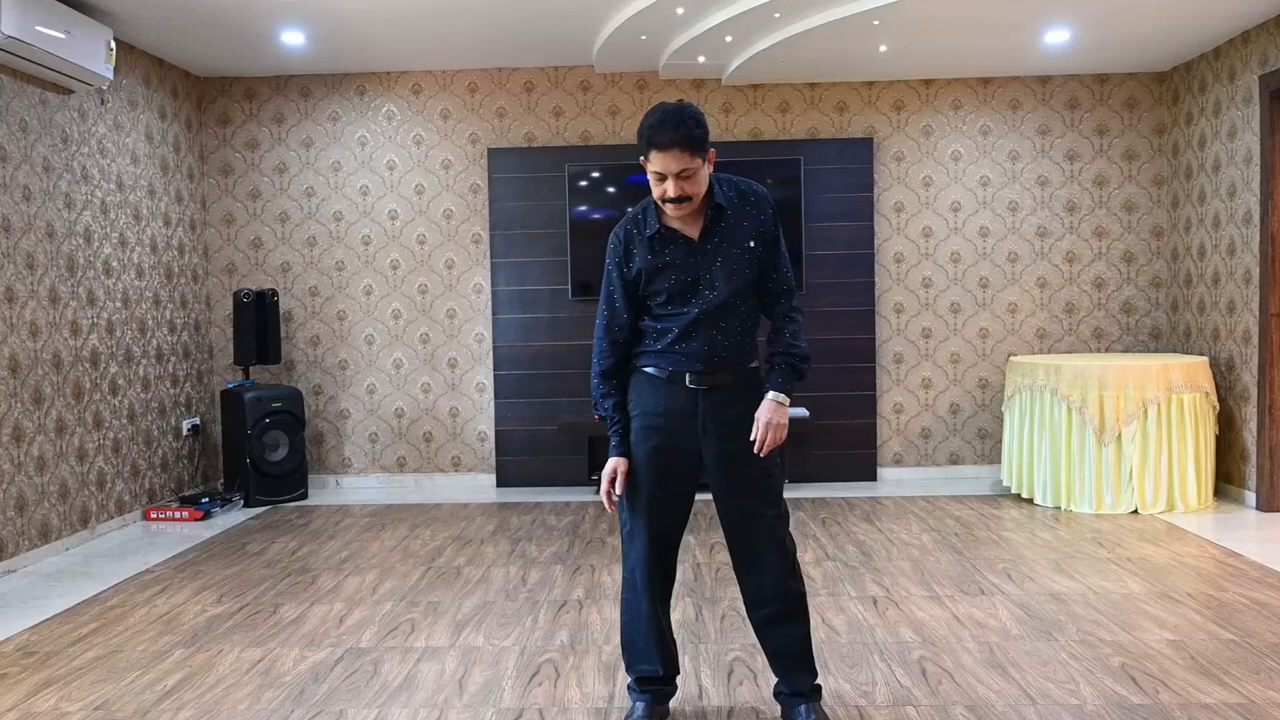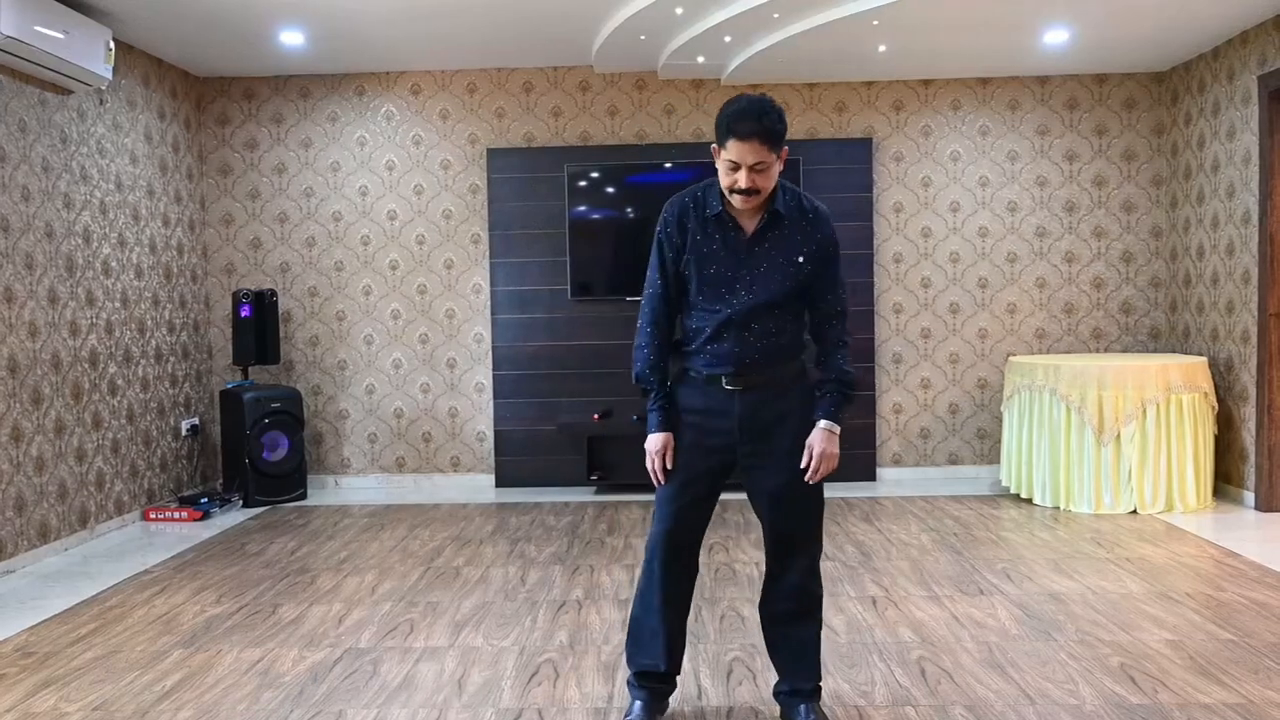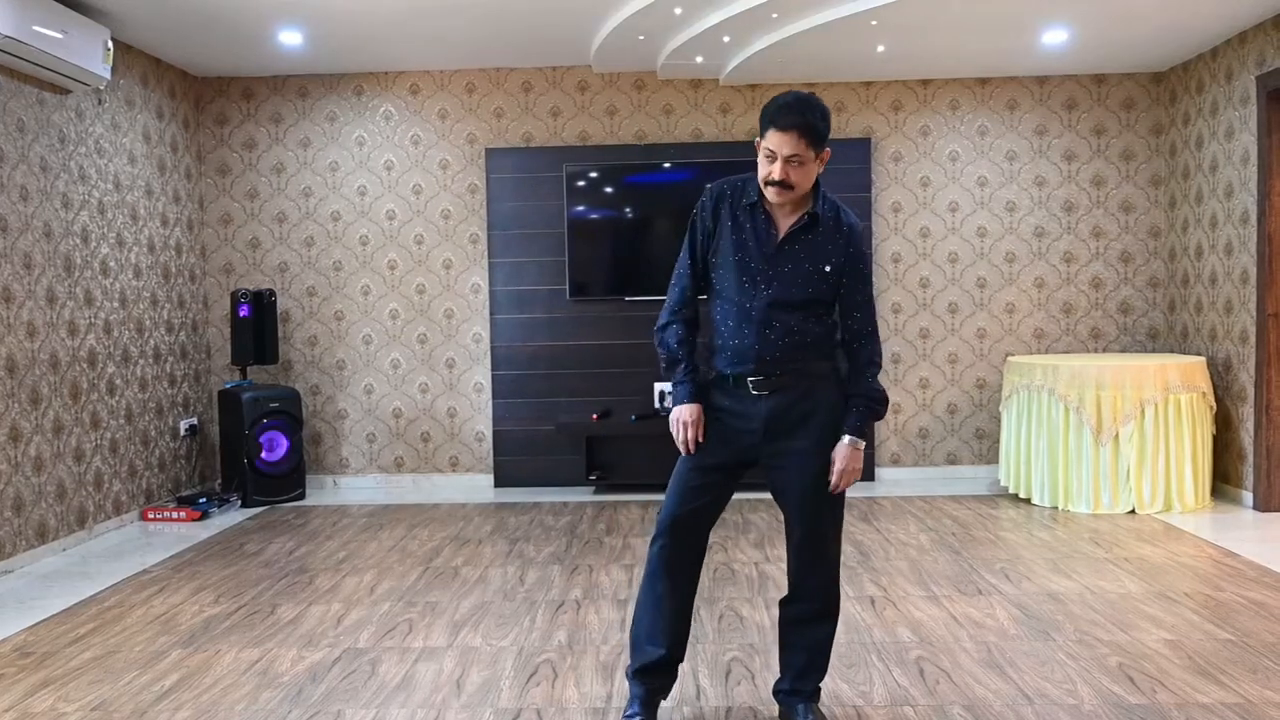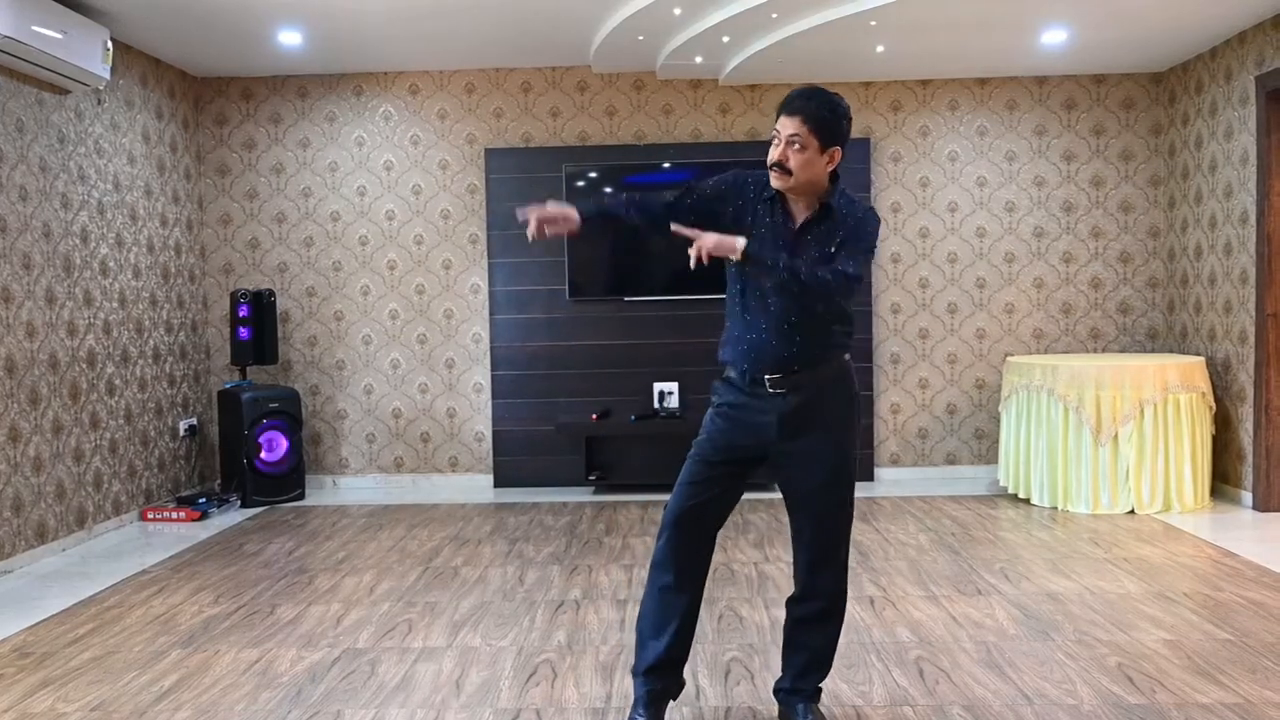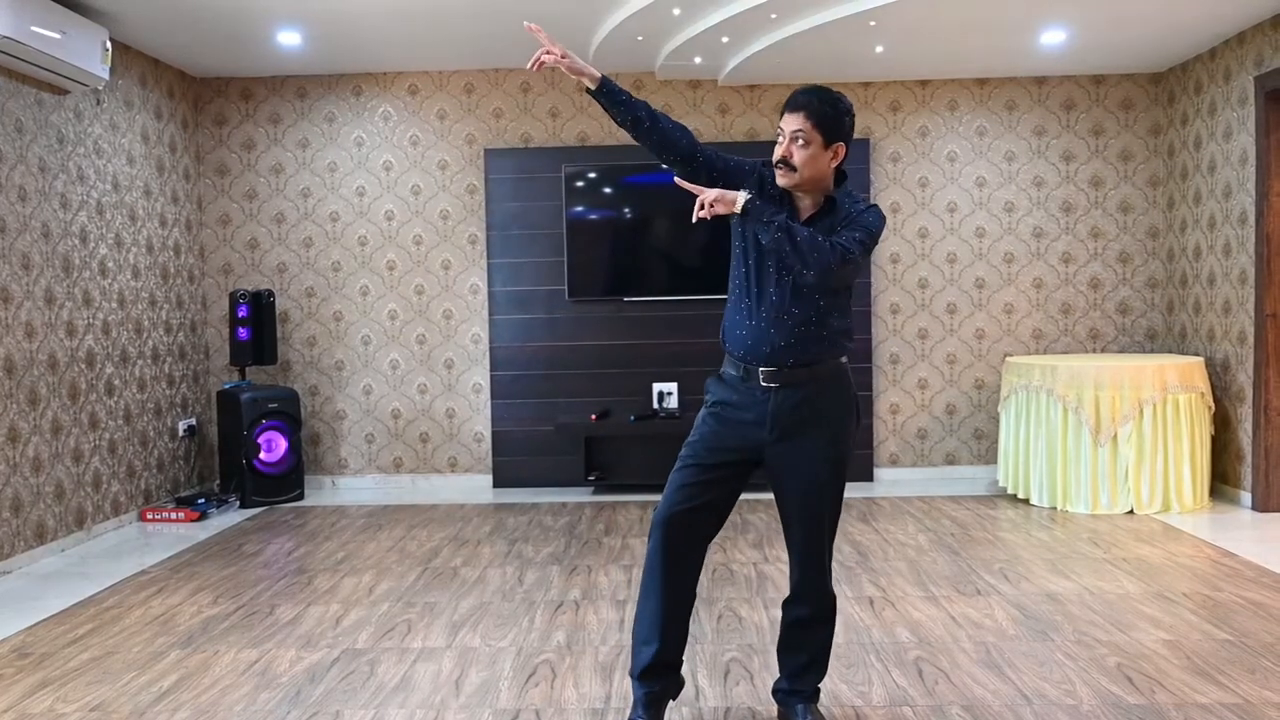
dt=0.4s
person 1, frame 1
left shoulder: (753, 208)
right shoulder: (630, 237)
left elbow: (782, 304)
right elbow: (611, 343)
left wrist: (778, 391)
right wrist: (617, 444)
left hip: (739, 393)
right hip: (658, 399)
left knee: (766, 547)
right knee: (647, 548)
person 1, frame 2
left shoulder: (810, 222)
right shoulder: (683, 215)
left elbow: (831, 325)
right elbow: (656, 318)
left wrist: (828, 418)
right wrist: (658, 416)
left hip: (782, 401)
right hip: (698, 398)
left knee: (794, 548)
right knee: (670, 541)
person 1, frame 3
left shoulder: (843, 232)
right shoulder: (720, 204)
left elbow: (861, 339)
right elbow: (682, 300)
left wrist: (855, 431)
right wrist: (685, 391)
left hip: (808, 405)
right hip: (725, 396)
left knee: (815, 554)
right knee: (676, 531)
person 1, frame 4
left shoulder: (856, 221)
right shoulder: (743, 194)
left elbow: (833, 282)
right elbow: (658, 207)
left wrist: (743, 248)
right wrist: (581, 216)
left hip: (818, 402)
right hip: (741, 396)
left knee: (822, 553)
right knee: (683, 527)
person 1, frame 5
left shoulder: (860, 220)
right shoulder: (755, 183)
left elbow: (820, 263)
right elbow: (671, 142)
left wrist: (747, 207)
right wrist: (589, 77)
left hip: (814, 402)
right hip: (737, 392)
left knee: (811, 554)
right knee: (674, 526)
